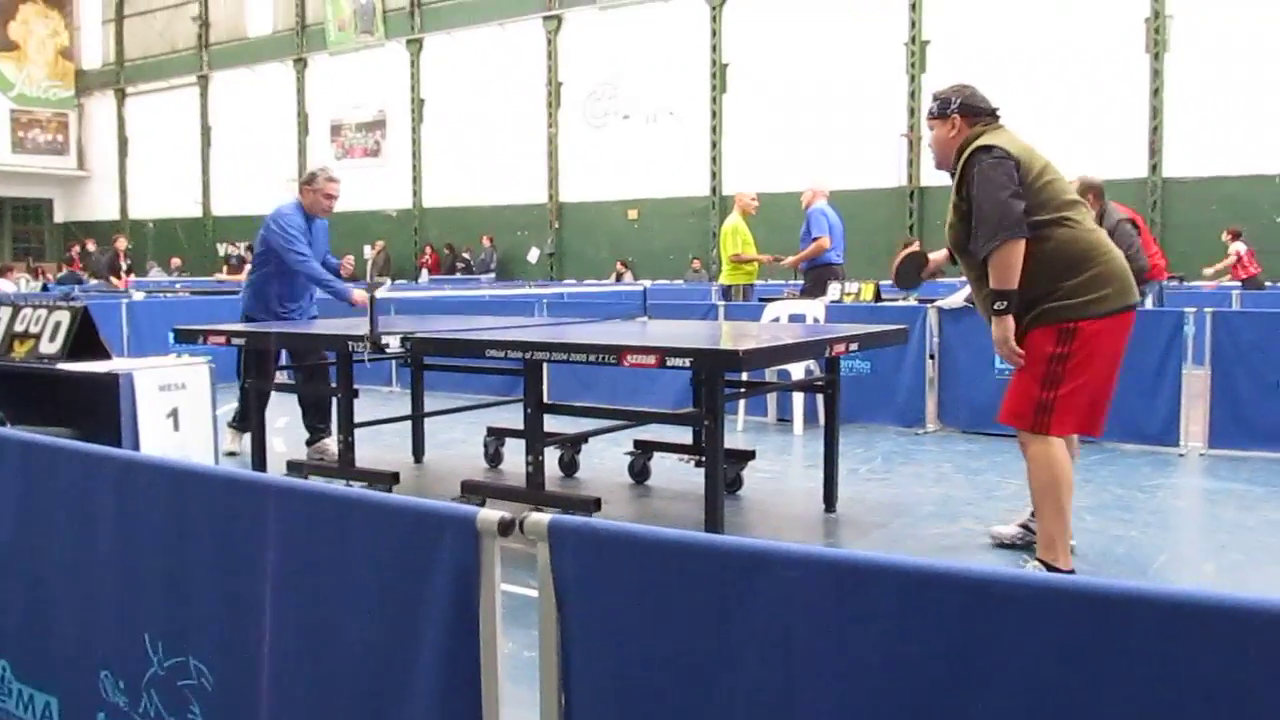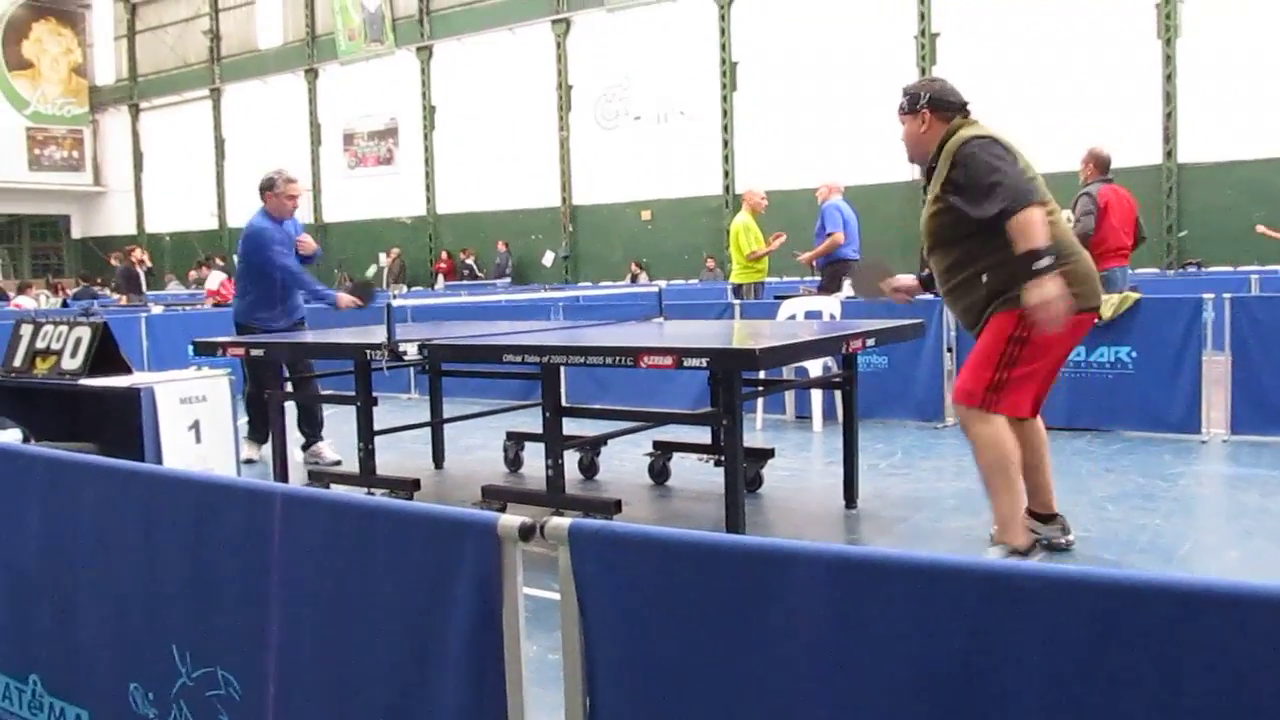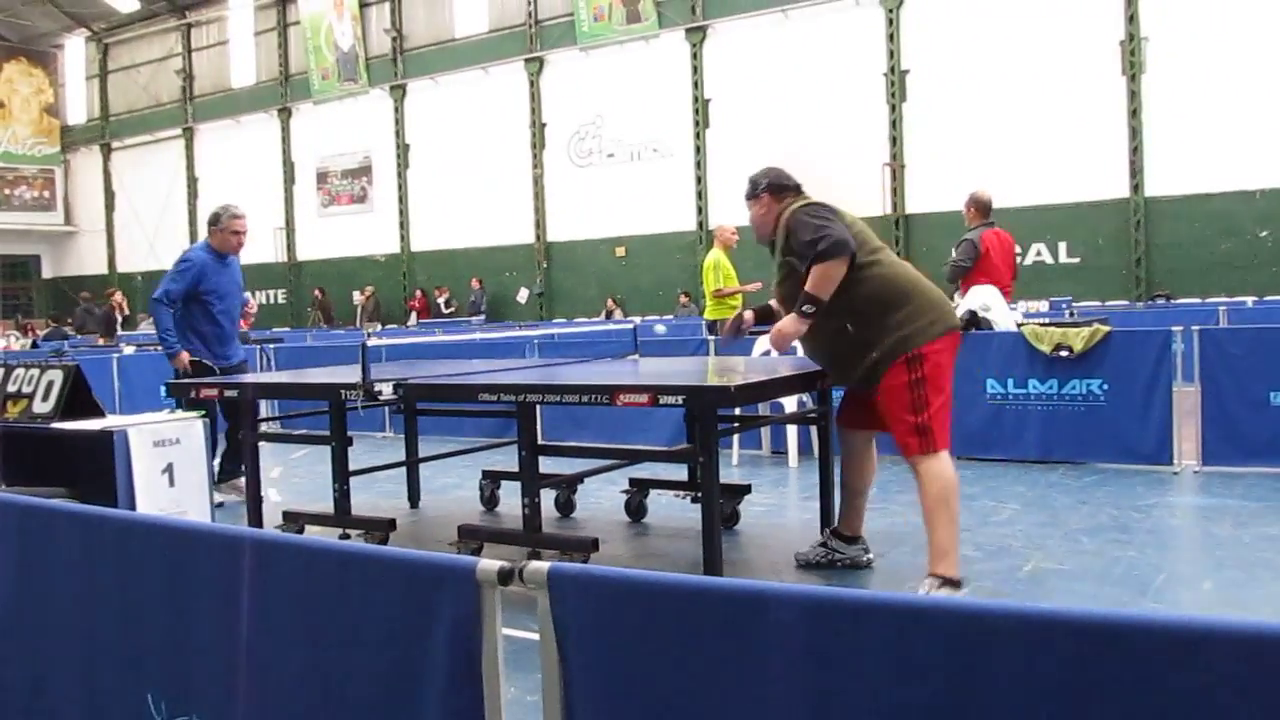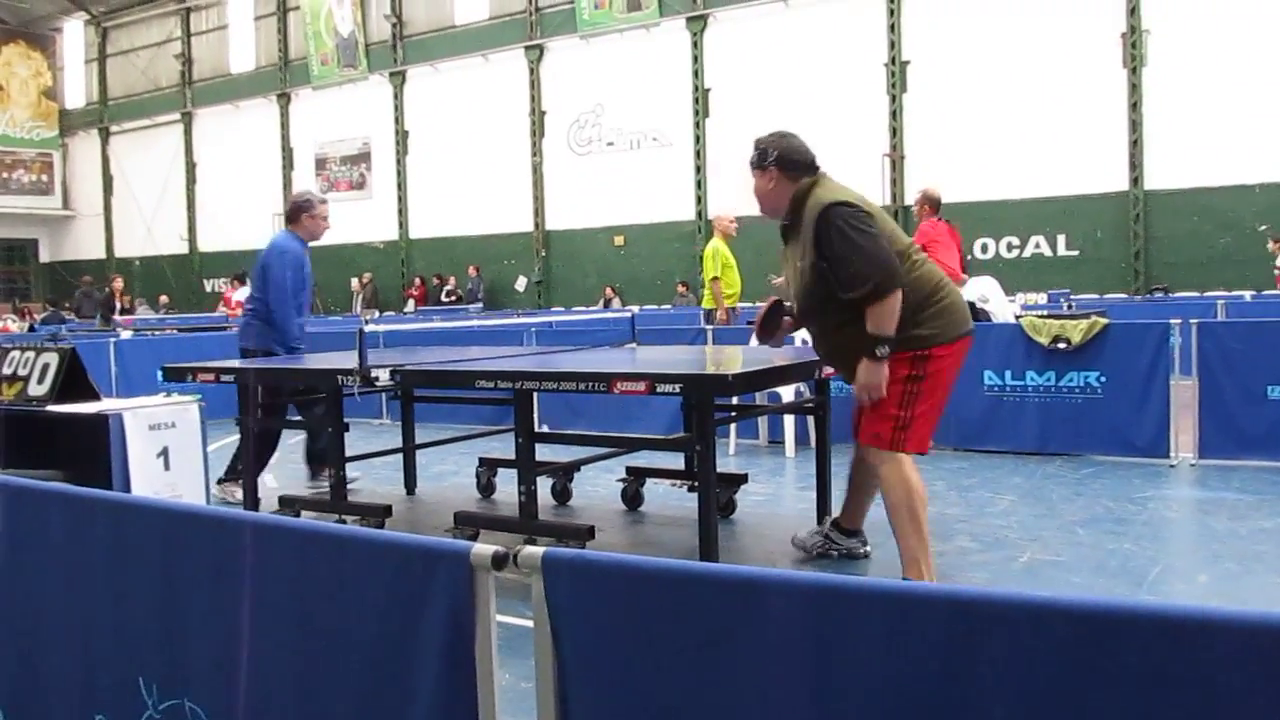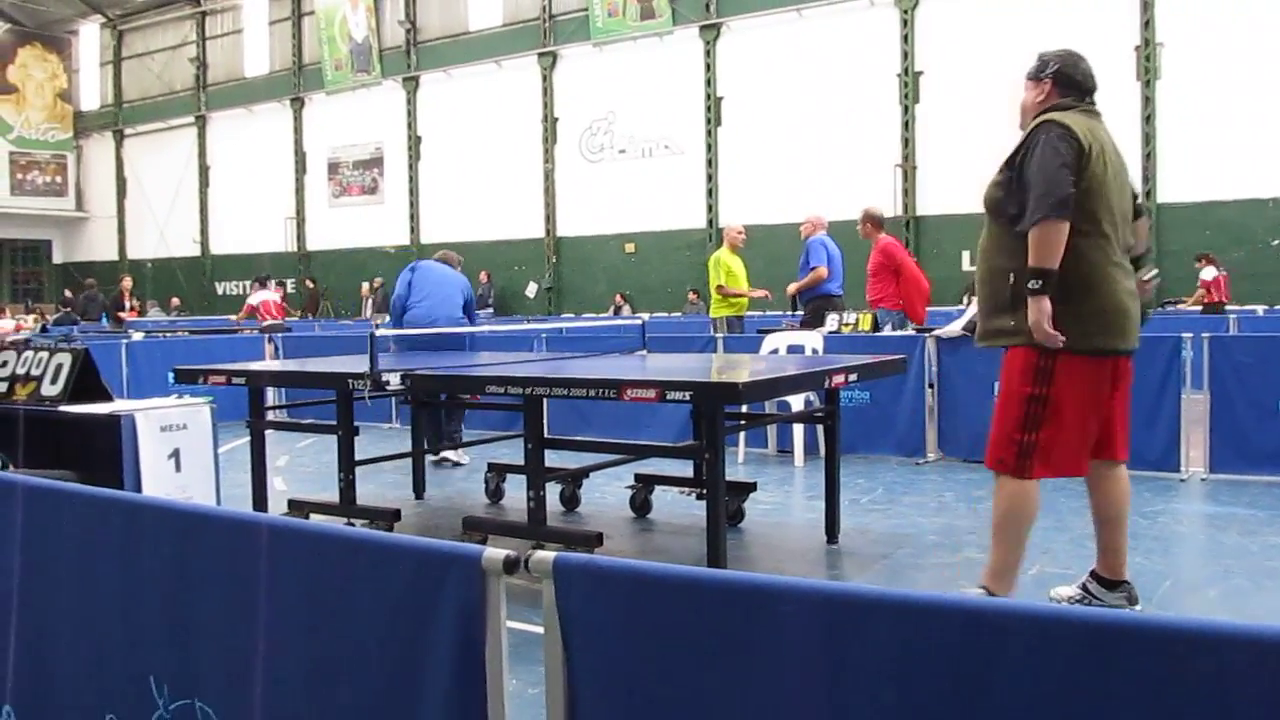
dt=1s
person 1, frame 1
left shoulder: (985, 158)
right shoulder: (993, 153)
left elbow: (1006, 237)
left wrist: (1001, 312)
right wrist: (947, 255)
left hip: (1076, 304)
right hip: (1086, 298)
left knee: (1036, 428)
right knee: (1053, 422)
left ankle: (1055, 566)
right ankle: (1047, 524)
person 1, frame 2
left shoulder: (971, 149)
right shoulder: (952, 158)
left elbow: (1020, 204)
left wrist: (1041, 271)
right wrist: (923, 282)
left hip: (1039, 299)
right hip: (1029, 301)
left knee: (978, 406)
right knee: (1015, 407)
left ankle: (1016, 548)
right ankle: (1044, 519)
person 1, frame 3
left shoulder: (803, 216)
right shoulder: (803, 228)
left elbow: (834, 254)
right elbow: (799, 288)
left wrist: (802, 315)
right wrist: (756, 318)
left hip: (913, 341)
left knee: (924, 448)
right knee: (854, 430)
left ankle: (945, 583)
right ankle: (848, 540)
person 1, frame 4
left shoulder: (830, 211)
right shoulder: (804, 215)
left elbow: (884, 283)
right elbow: (833, 290)
left wrist: (875, 355)
right wrist: (794, 322)
left hip: (921, 332)
right hip: (898, 336)
left knee: (887, 448)
right knee: (870, 440)
left ankle: (921, 582)
right ankle: (846, 529)
person 1, frame 5
left shoulder: (1055, 131)
right shoulder: (1100, 140)
left elbow: (1051, 213)
right elbow: (1132, 216)
left wrist: (1038, 291)
right wrist: (1135, 264)
left hip: (1059, 325)
right hip: (1107, 325)
left knee: (1018, 460)
right knee: (1103, 457)
left ankle: (994, 593)
right ankle: (1112, 583)
person 2, frame 1
left shoulder: (321, 223)
right shoulder: (285, 219)
right elbow: (302, 263)
left wrist: (338, 266)
right wrist: (346, 291)
left hip: (302, 312)
right hip: (262, 312)
left knee: (317, 376)
right knee: (257, 380)
left ankle: (319, 439)
right ankle: (238, 428)
person 2, frame 2
left shoulder: (291, 223)
right shoulder: (258, 230)
left elbow: (302, 264)
right elbow: (290, 273)
left wrist: (309, 252)
right wrist: (333, 297)
left hip: (290, 318)
right hip: (257, 322)
left knee: (305, 381)
right knee: (263, 387)
left ankle: (313, 443)
right ankle: (254, 439)
person 2, frame 3
left shoulder: (232, 258)
right shoulder: (195, 261)
right elbow: (160, 303)
left wrist: (244, 303)
right wrist: (173, 349)
left hip: (233, 358)
right hip: (196, 360)
left knee: (243, 421)
left ankle: (229, 477)
person 2, frame 4
left shoulder: (292, 245)
right shoulder: (286, 250)
right elbow: (280, 307)
left wrist: (294, 346)
right wrist: (294, 350)
left hip: (279, 346)
right hip: (267, 347)
left knee: (316, 404)
right knee: (265, 420)
left ankle: (321, 469)
right ankle: (231, 482)
person 2, frame 5
left shoulder: (417, 266)
right shoulder: (462, 280)
left elbow: (398, 300)
right elbow: (471, 320)
left hip: (415, 329)
right hip: (452, 329)
left ankle: (435, 446)
right ankle: (450, 445)
